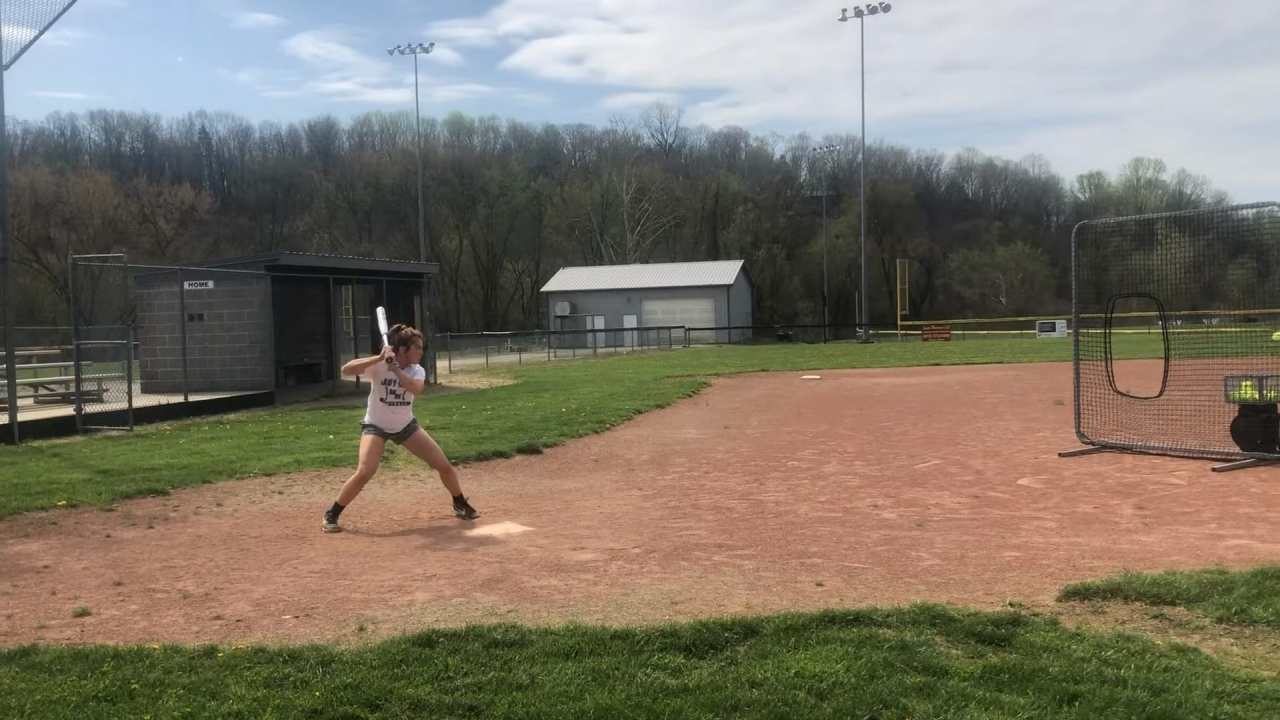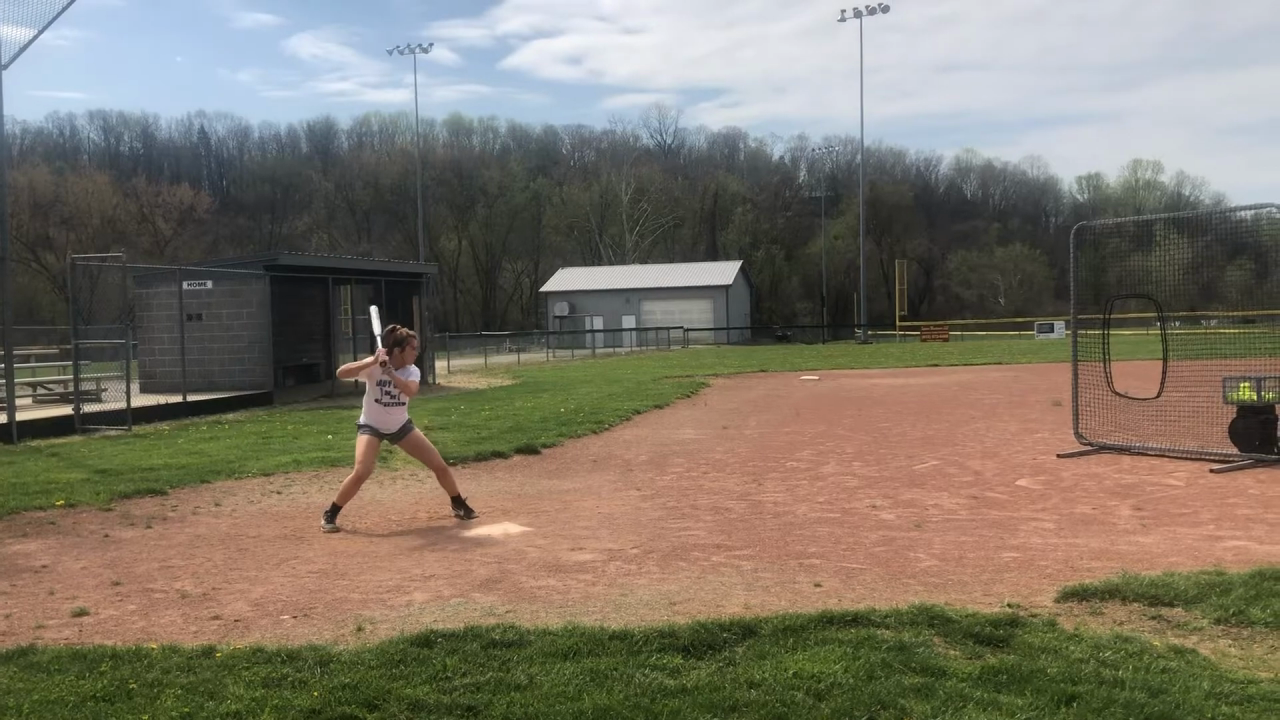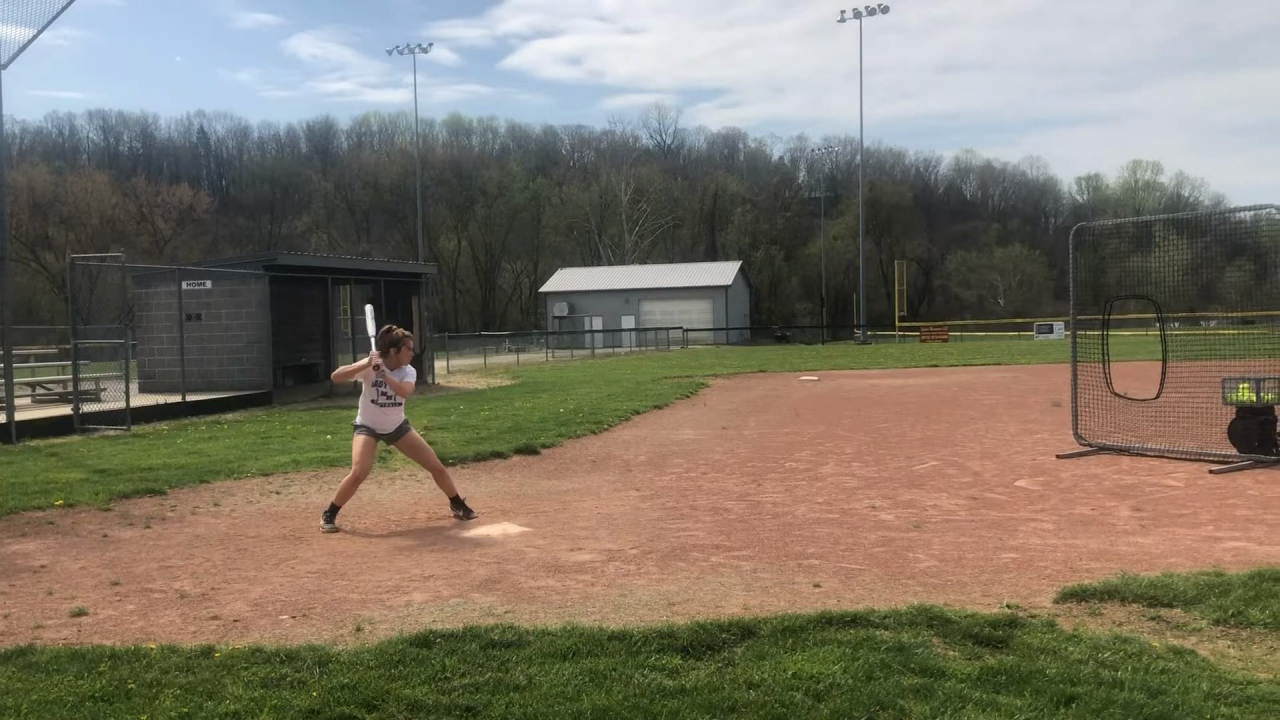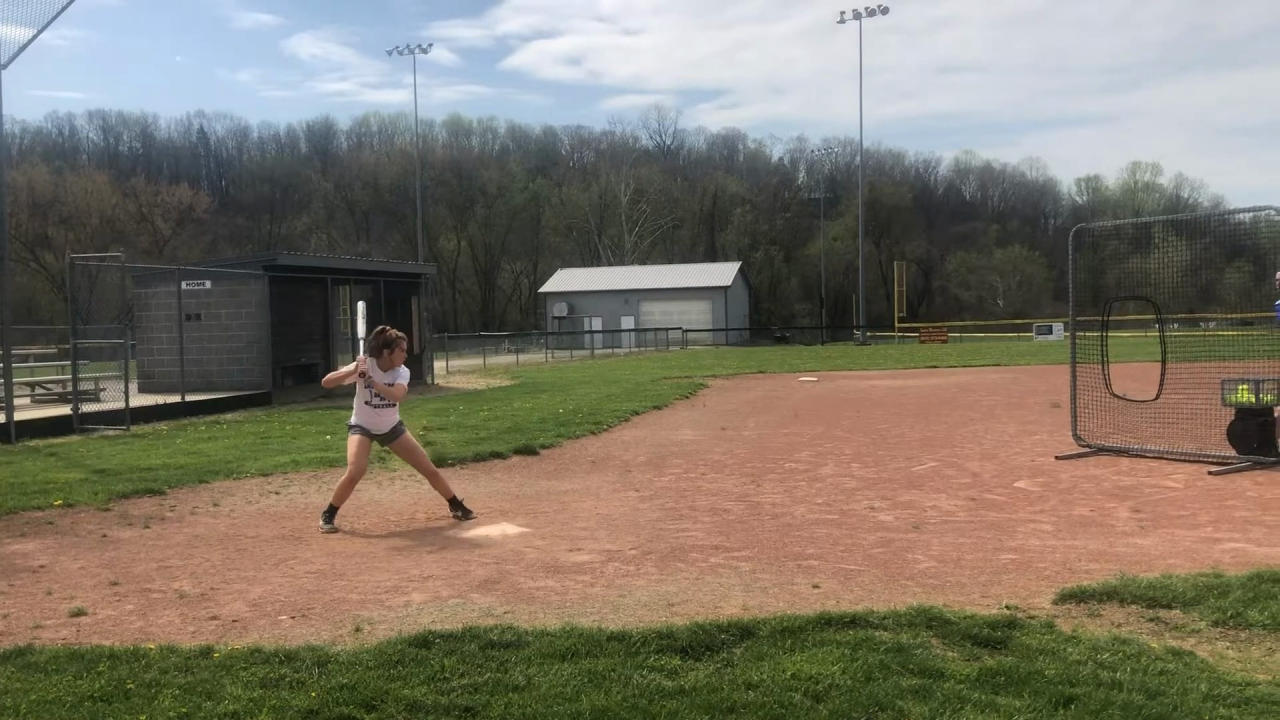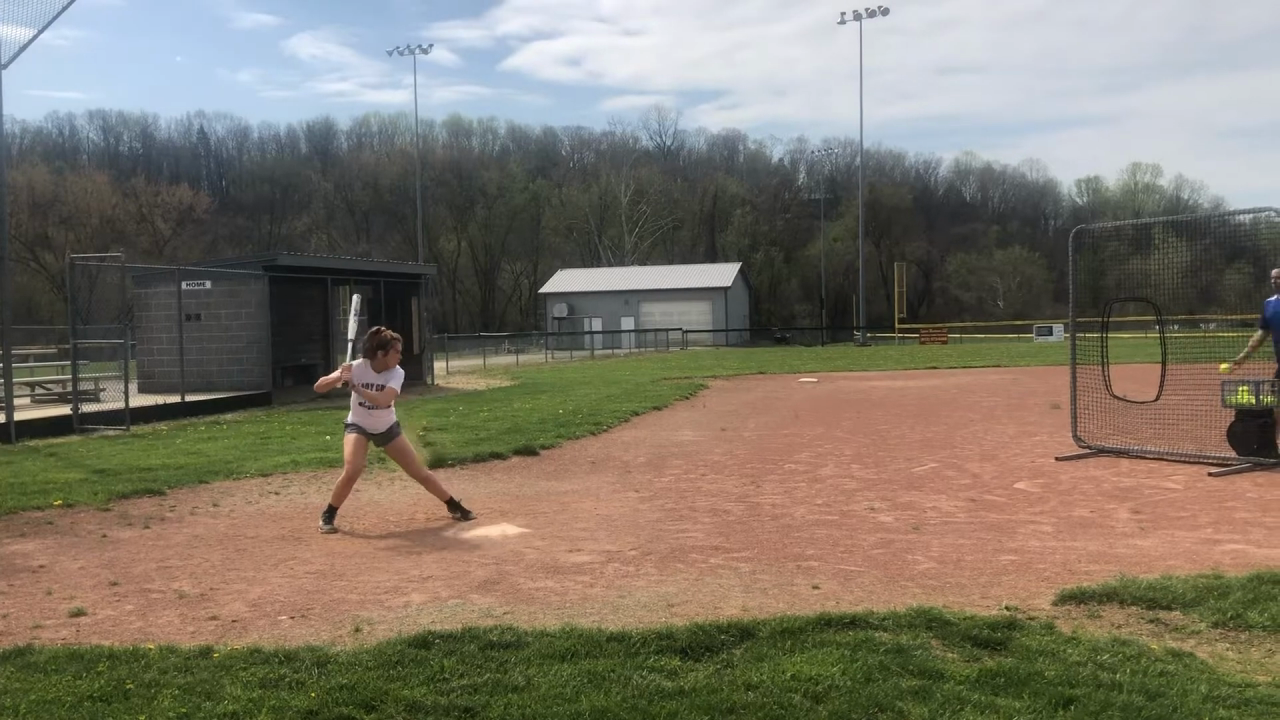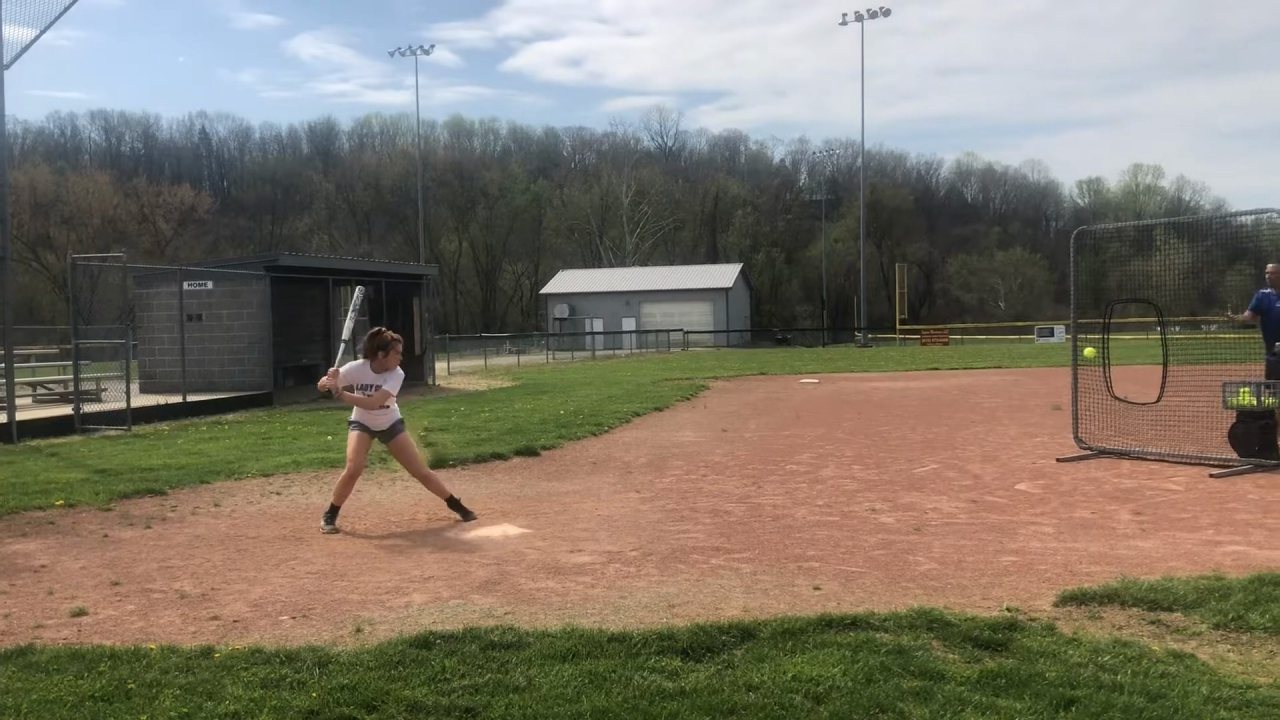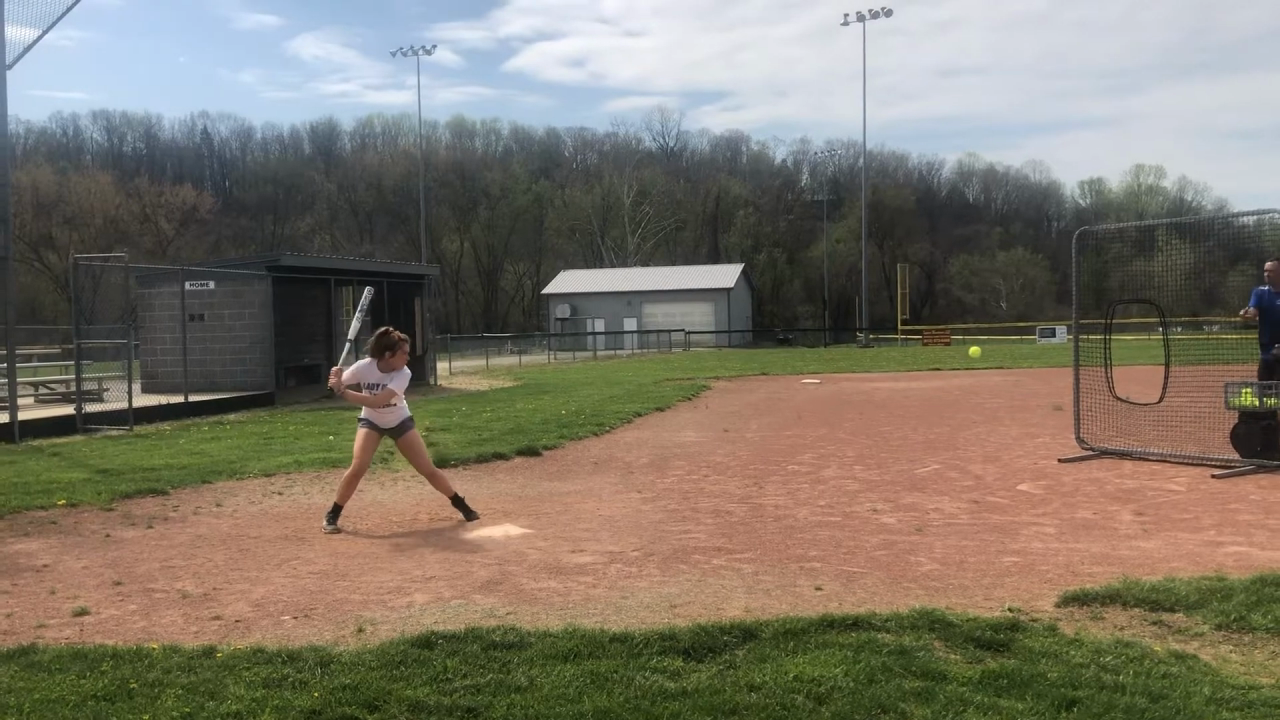
dt=0.1s
person 1, frame 1
left shoulder: (417, 371)
right shoulder: (379, 365)
left elbow: (416, 389)
right elbow: (346, 370)
left wrist: (395, 369)
right wrist: (380, 358)
left hip: (405, 425)
right hip: (375, 425)
left knee: (443, 464)
right knee: (364, 472)
left ankle: (460, 504)
right ankle: (332, 514)
person 1, frame 2
left shoulder: (412, 371)
right shoulder: (375, 365)
left elbow: (411, 391)
right elbow: (341, 373)
left wrist: (388, 371)
right wrist: (373, 362)
left hip: (401, 425)
right hip: (371, 425)
left knee: (439, 465)
right knee: (361, 472)
left ankle: (459, 504)
right ankle: (331, 513)
person 1, frame 3
left shoulder: (408, 371)
right shoulder: (369, 365)
left elbow: (405, 392)
right elbow: (335, 376)
left wrist: (382, 373)
right wrist: (367, 365)
left hip: (397, 426)
right hip: (367, 426)
left knee: (436, 466)
right knee: (359, 473)
left ankle: (458, 505)
right ankle: (329, 514)
person 1, frame 4
left shoulder: (402, 372)
right shoulder: (363, 366)
left elbow: (396, 396)
right elbow: (326, 383)
left wrist: (369, 380)
right wrist: (350, 372)
left hip: (392, 427)
right hip: (362, 427)
left knee: (428, 469)
right knee: (355, 472)
left ankle: (456, 505)
right ankle: (329, 514)
person 1, frame 5
left shoulder: (397, 373)
right shoulder: (358, 367)
left elbow: (383, 400)
right elbow: (318, 387)
left wrist: (354, 385)
right wrist: (340, 377)
left hip: (388, 427)
right hip: (358, 426)
left knee: (420, 473)
right knee: (352, 471)
left ankle: (454, 506)
right ankle: (328, 514)
person 1, frame 6
left shoulder: (396, 374)
right shoulder: (356, 368)
left elbow: (373, 402)
right elbow: (322, 386)
left wrist: (341, 393)
right wrist: (330, 381)
left hip: (391, 424)
right hip: (362, 424)
left knee: (421, 472)
right knee: (353, 470)
left ankle: (455, 505)
right ankle: (330, 514)
person 1, frame 7
left shoulder: (403, 374)
right shoulder: (364, 367)
left elbow: (378, 401)
right elbow: (335, 385)
left wrist: (343, 391)
right wrist: (336, 381)
left hip: (400, 422)
right hip: (371, 422)
left knee: (428, 469)
right knee: (358, 468)
left ankle: (460, 503)
right ankle: (333, 514)
